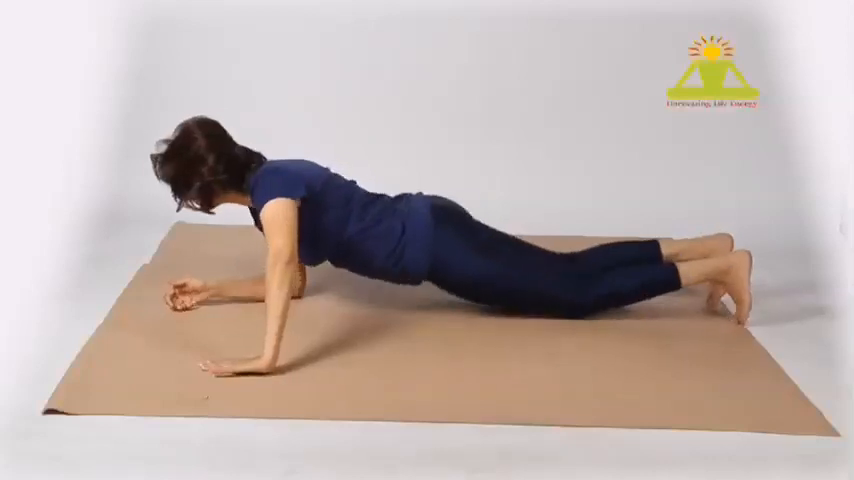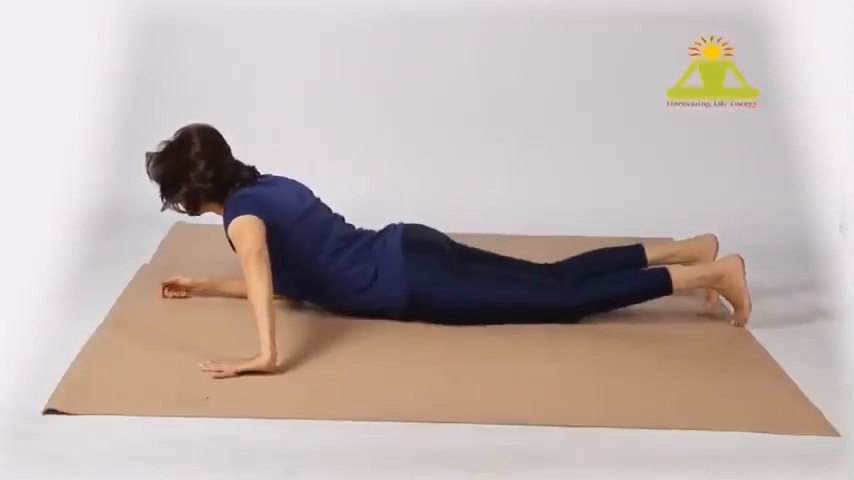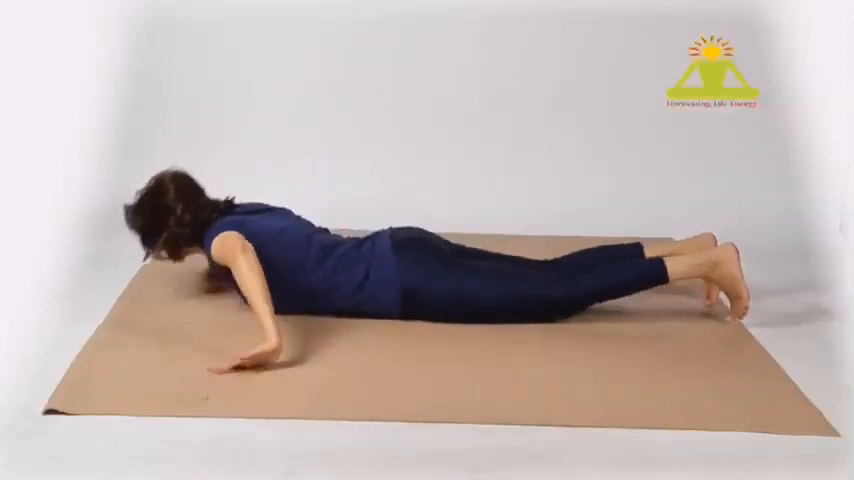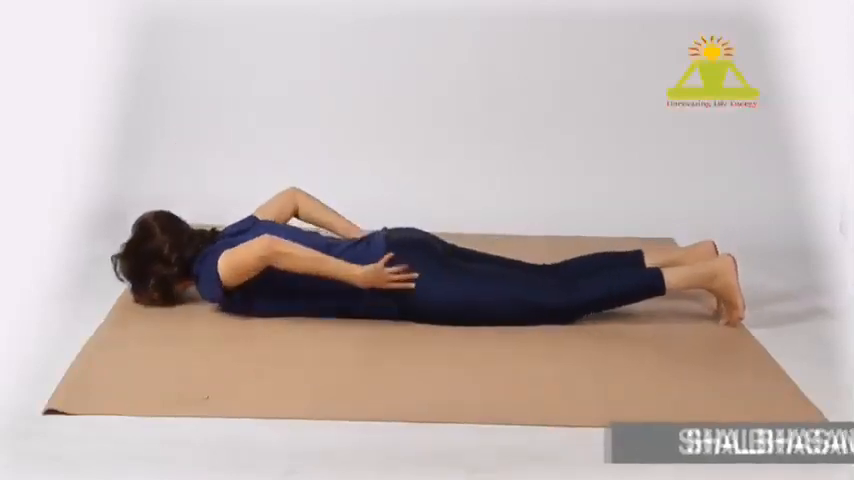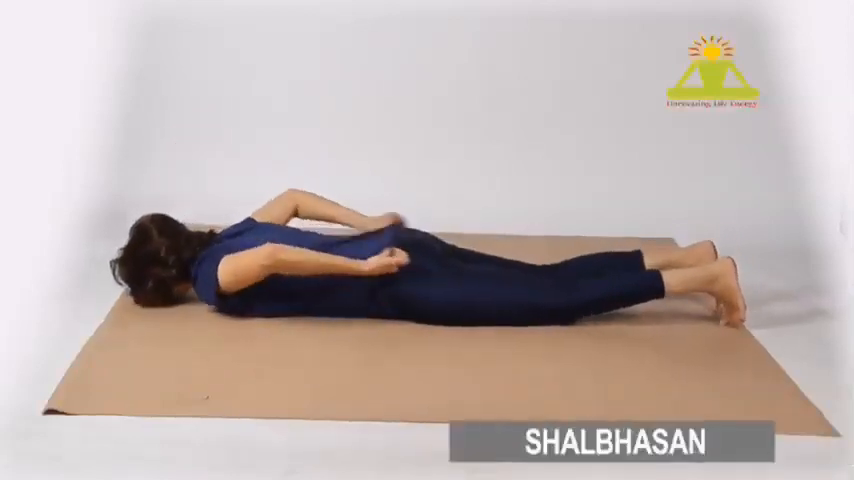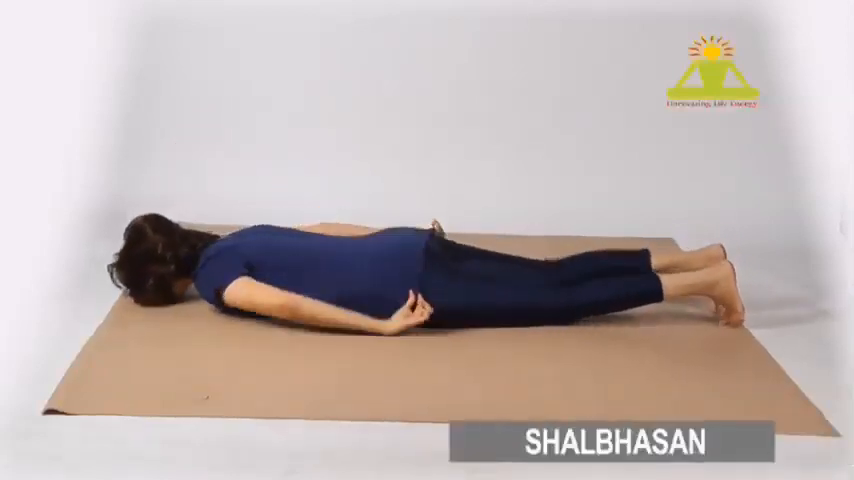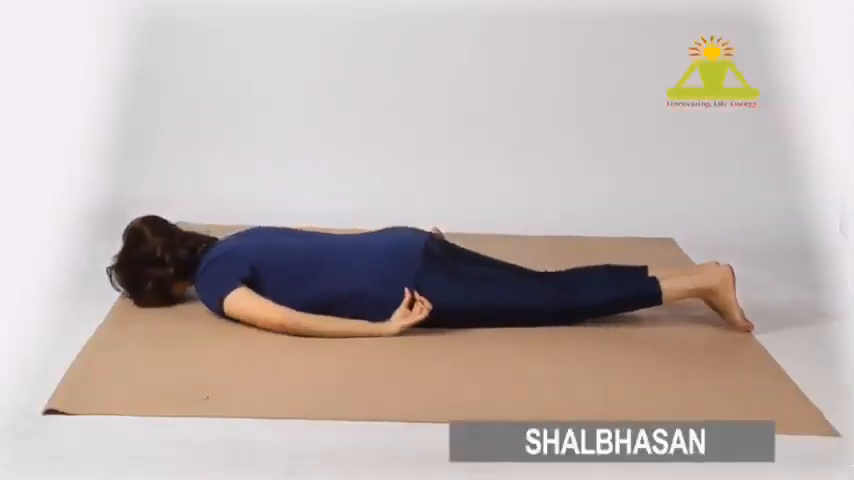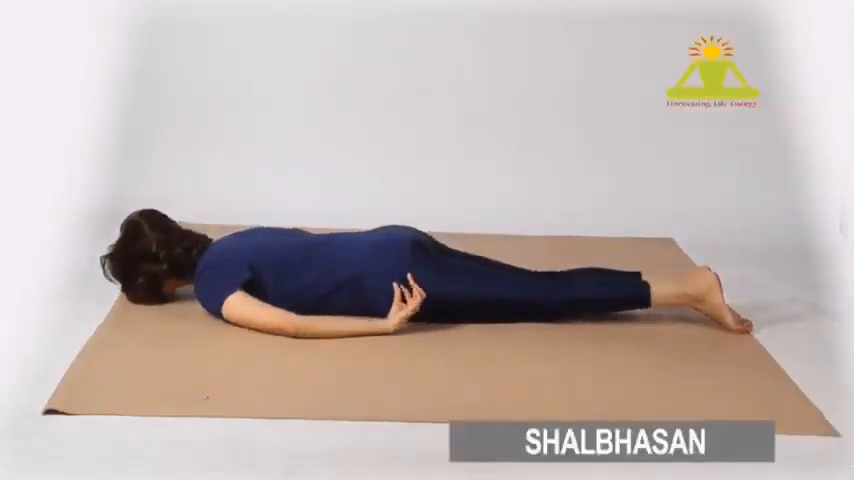
dt=0.5s
person 1, frame 1
left shoulder: (270, 189)
right shoulder: (273, 179)
left elbow: (283, 261)
right elbow: (292, 283)
left wrist: (267, 357)
right wrist: (212, 291)
left hip: (436, 245)
right hip: (430, 227)
left knee: (576, 294)
right knee: (568, 271)
left ankle: (719, 267)
right ankle: (699, 246)
person 1, frame 2
left shoulder: (239, 210)
right shoulder: (270, 186)
left elbow: (257, 262)
right elbow: (284, 280)
left wrist: (265, 355)
right wrist: (203, 286)
left hip: (413, 287)
right hip: (412, 248)
left knee: (566, 299)
right knee: (556, 277)
left ankle: (712, 273)
right ankle: (691, 249)
person 1, frame 3
left shoulder: (218, 240)
right shoulder: (242, 213)
left elbow: (246, 258)
left wrist: (271, 339)
left hip: (408, 284)
right hip: (405, 250)
left knee: (558, 293)
right knee: (555, 275)
left ankle: (706, 263)
right ankle: (689, 246)
person 1, frame 4
left shoulder: (215, 274)
right shoulder: (229, 236)
left elbow: (270, 247)
right elbow: (293, 196)
left wrist: (357, 277)
left hip: (405, 287)
right hip: (399, 249)
left knee: (557, 300)
right knee: (552, 281)
left ankle: (704, 276)
right ankle: (690, 254)
person 1, frame 5
left shoulder: (213, 278)
right shoulder: (229, 238)
left elbow: (273, 257)
right elbow: (295, 197)
left wrist: (364, 266)
right wrist: (374, 226)
left hip: (402, 285)
right hip: (402, 254)
left knee: (557, 302)
right knee: (552, 281)
left ankle: (708, 277)
right ankle: (689, 255)
person 1, frame 6
left shoulder: (212, 276)
right shoulder: (236, 240)
left elbow: (288, 305)
left wrist: (384, 326)
left hip: (403, 290)
right hip: (409, 250)
left knee: (554, 303)
right knee: (550, 277)
left ankle: (707, 279)
right ankle: (694, 258)
person 1, frame 7
left shoulder: (212, 281)
right shoulder: (235, 244)
left elbow: (289, 321)
left wrist: (386, 327)
left hip: (403, 284)
right hip: (406, 247)
left knee: (556, 303)
right knee: (548, 286)
left ankle: (704, 282)
right ankle: (690, 275)
person 1, frame 8
left shoulder: (210, 284)
right shoulder: (228, 246)
left elbow: (290, 326)
left wrist: (386, 326)
left hip: (394, 276)
right hip: (397, 248)
left knee: (546, 299)
right knee: (542, 286)
left ankle: (689, 291)
right ankle: (679, 282)
